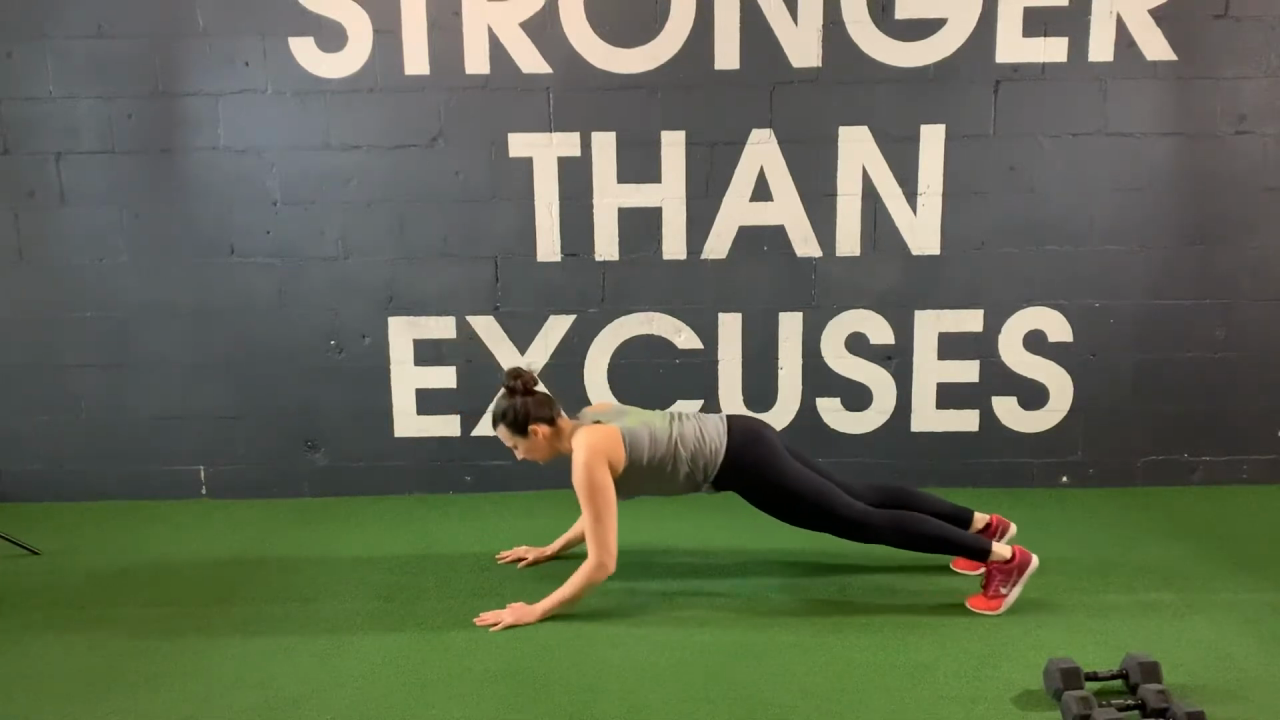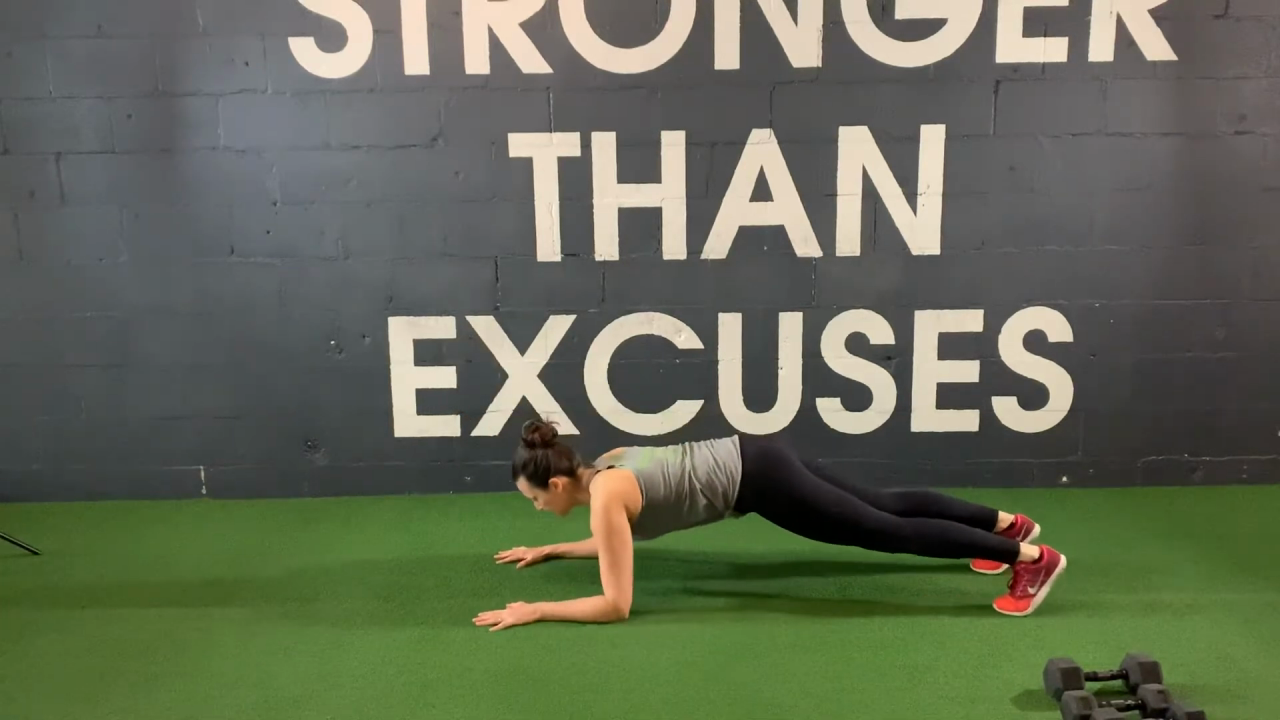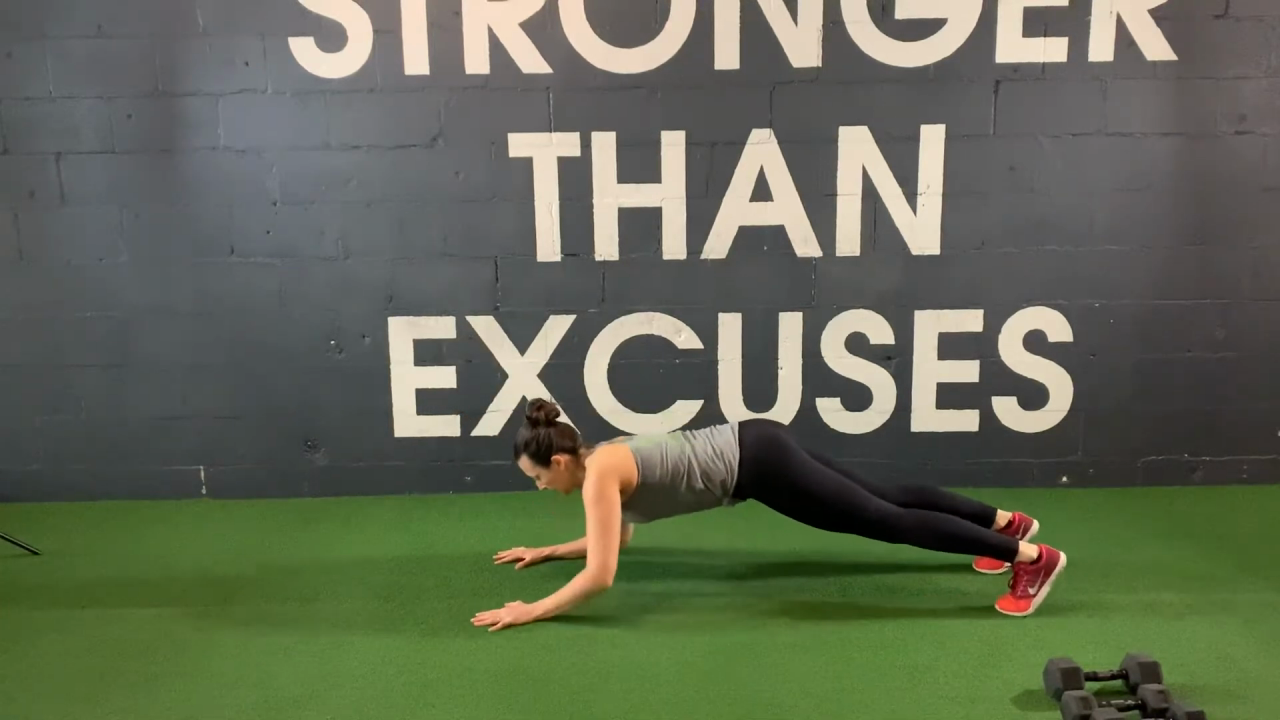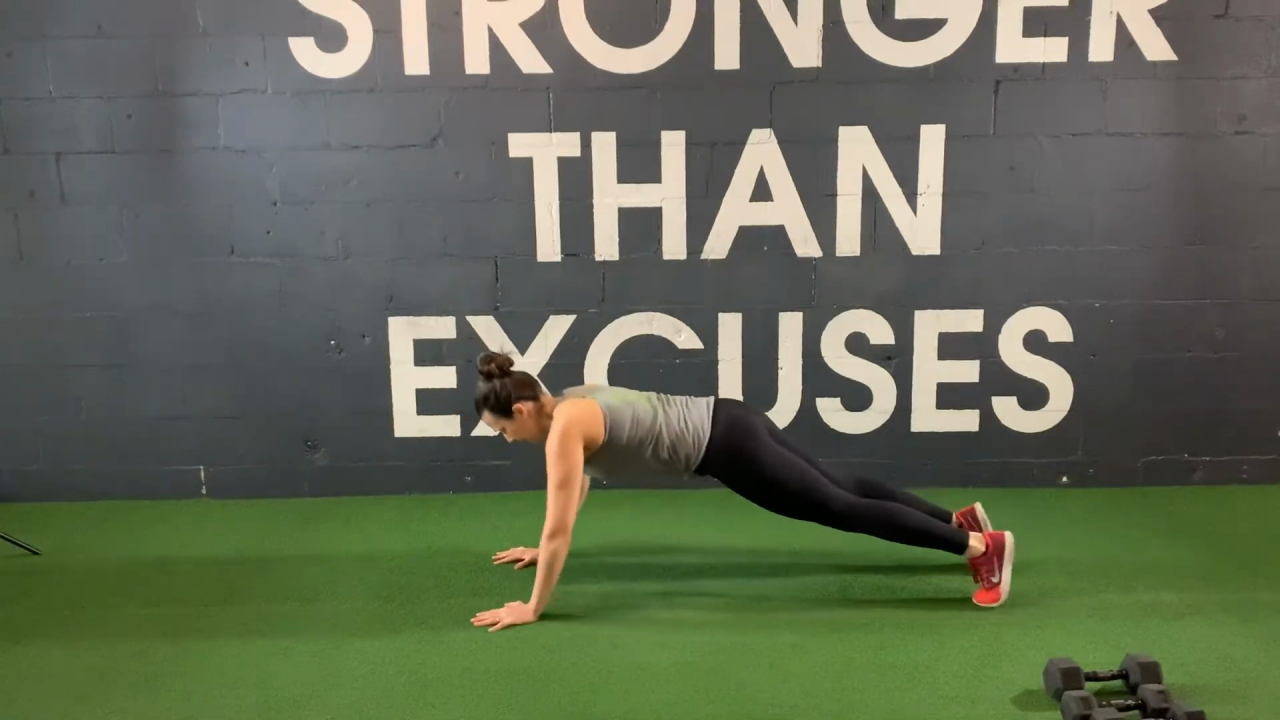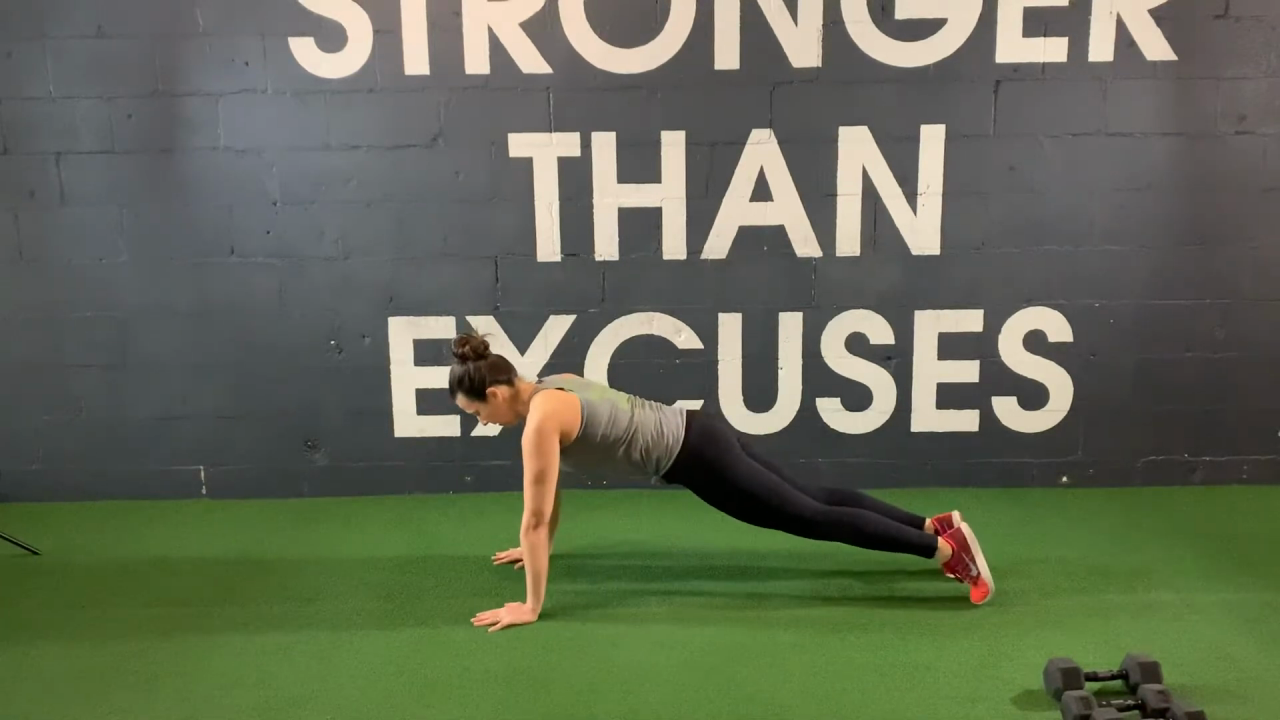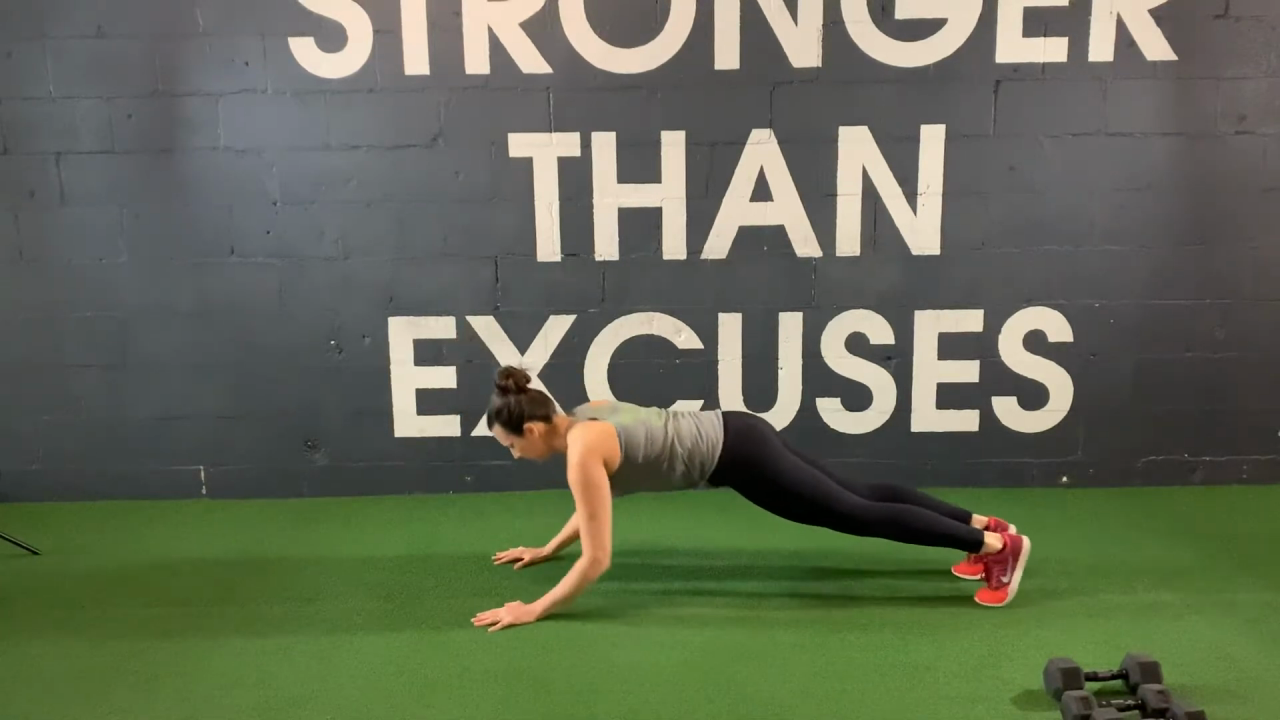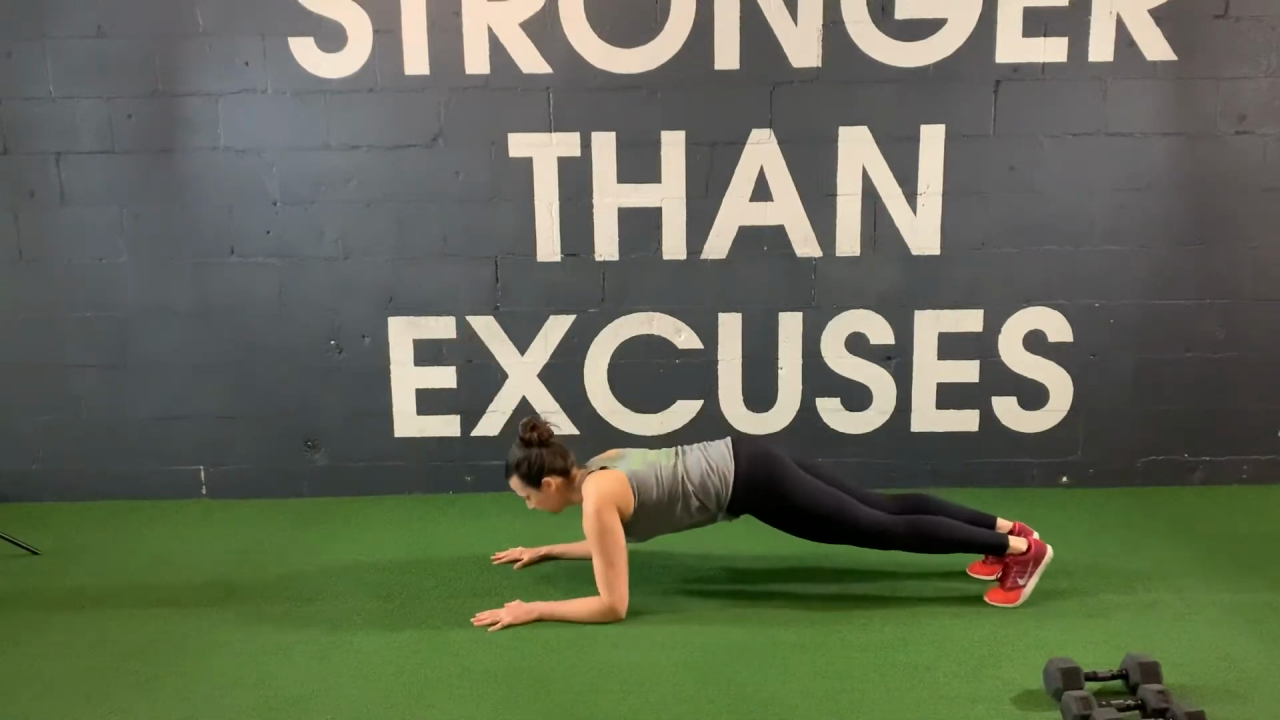
dt=0.4s
person 1, frame 1
left shoulder: (585, 454)
right shoulder: (586, 420)
left elbow: (603, 563)
right elbow: (600, 513)
left wrist: (537, 611)
right wrist: (547, 550)
left hip: (738, 458)
right hip: (738, 436)
left knee: (860, 521)
right knee: (860, 497)
left ankle: (1003, 557)
right ankle: (982, 524)
person 1, frame 2
left shoulder: (604, 499)
right shoulder: (603, 465)
left elbow: (617, 604)
right elbow: (616, 544)
left wrist: (535, 610)
right wrist: (547, 550)
left hip: (757, 480)
right hip: (753, 455)
left knee: (887, 532)
right knee: (883, 505)
left ankle: (1032, 558)
right ankle: (1008, 523)
person 1, frame 3
left shoulder: (599, 473)
right shoulder: (603, 455)
left elbow: (600, 575)
right elbow: (616, 534)
left wrist: (533, 611)
right wrist: (546, 551)
left hip: (756, 464)
right hip: (756, 443)
left knee: (888, 521)
right knee: (886, 497)
left ankle: (1031, 556)
right ankle: (1006, 521)
person 1, frame 4
left shoulder: (563, 429)
right shoulder: (569, 405)
left elbow: (560, 533)
right elbow: (578, 489)
left wrist: (532, 608)
right wrist: (538, 549)
left hip: (724, 445)
right hip: (726, 421)
left knee: (843, 509)
right knee: (843, 490)
left ankle: (983, 546)
right ankle: (958, 518)
person 1, frame 5
left shoulder: (540, 419)
right shoulder: (550, 388)
left elbow: (534, 519)
right elbow: (552, 491)
left wrist: (532, 607)
right wrist: (534, 547)
left hip: (694, 455)
right hip: (697, 433)
left knee: (812, 518)
right knee: (813, 499)
left ankle: (947, 549)
right ankle: (935, 526)
person 1, frame 6
left shoulder: (581, 451)
right shoulder: (580, 419)
left elbow: (596, 559)
right elbow: (592, 509)
left wrist: (535, 609)
right wrist: (543, 551)
left hip: (735, 455)
right hip: (735, 433)
left knee: (856, 514)
right knee: (858, 494)
left ankle: (997, 546)
right ankle: (983, 524)
person 1, frame 7
left shoulder: (596, 499)
right shoulder: (598, 465)
left elbow: (613, 605)
right elbow: (613, 544)
left wrist: (534, 609)
right wrist: (543, 551)
left hip: (750, 482)
right hip: (746, 458)
left knee: (880, 530)
right knee: (880, 506)
left ankle: (1019, 547)
right ankle: (1003, 527)
